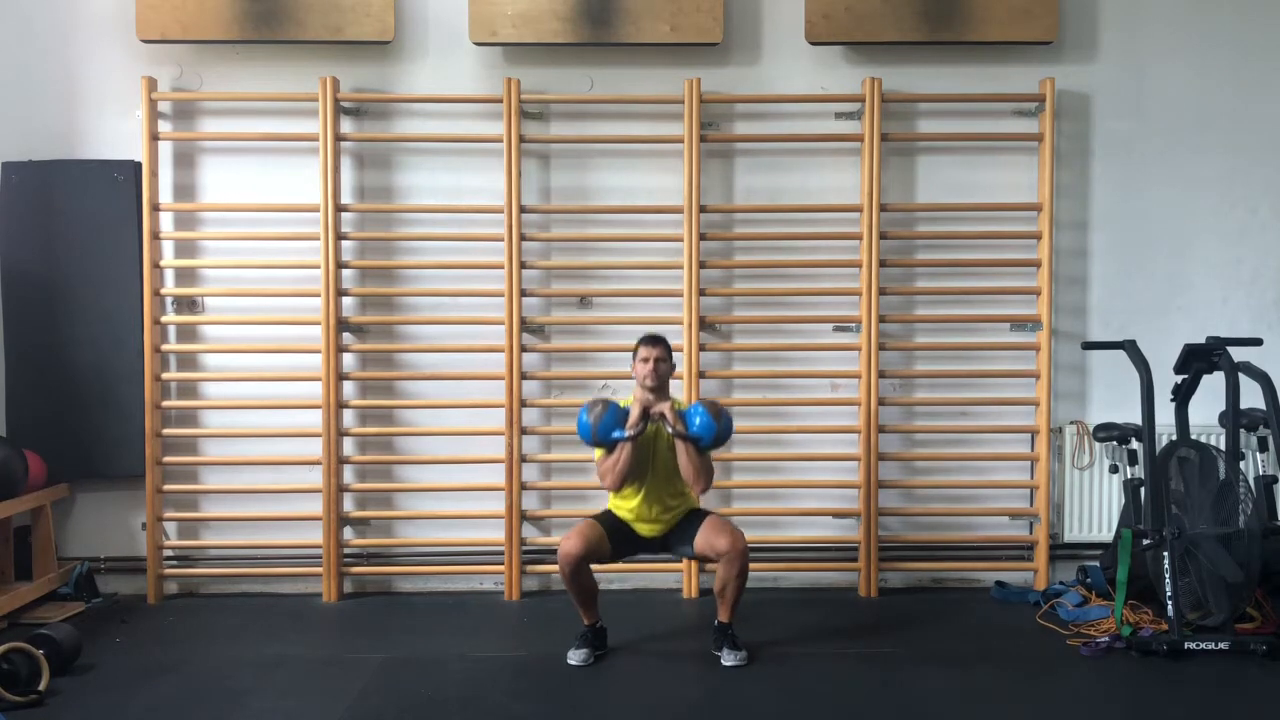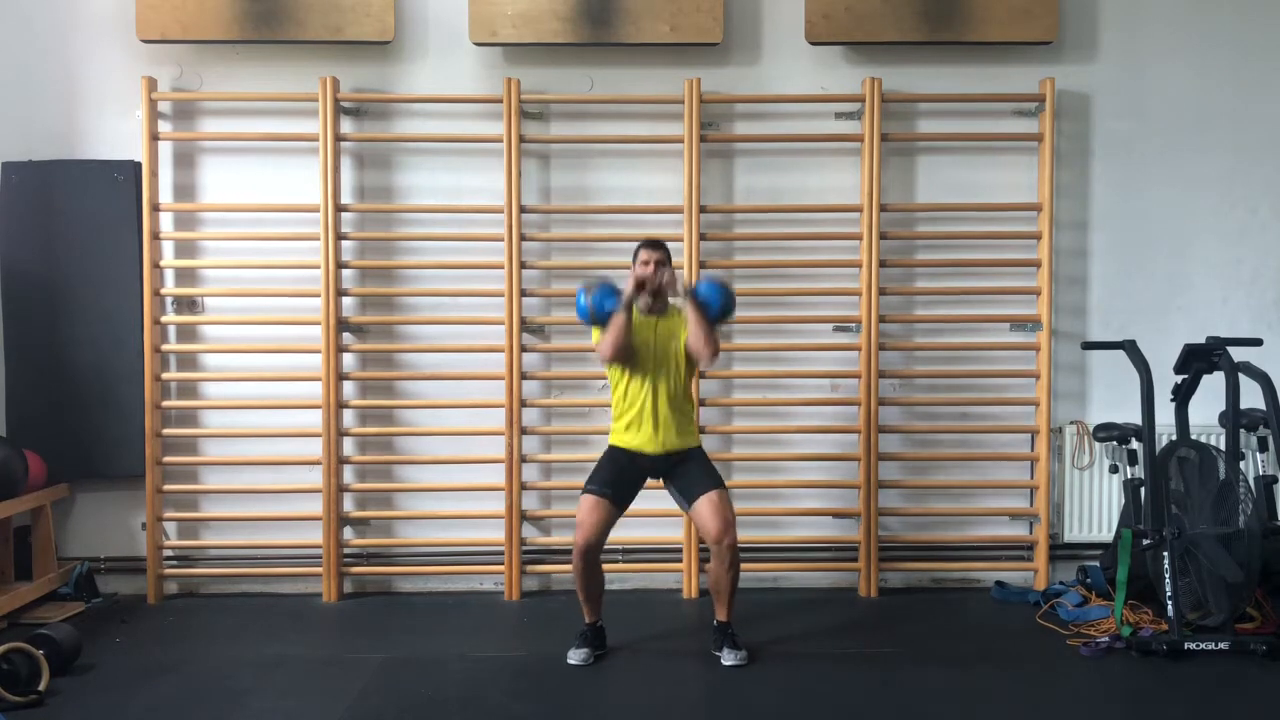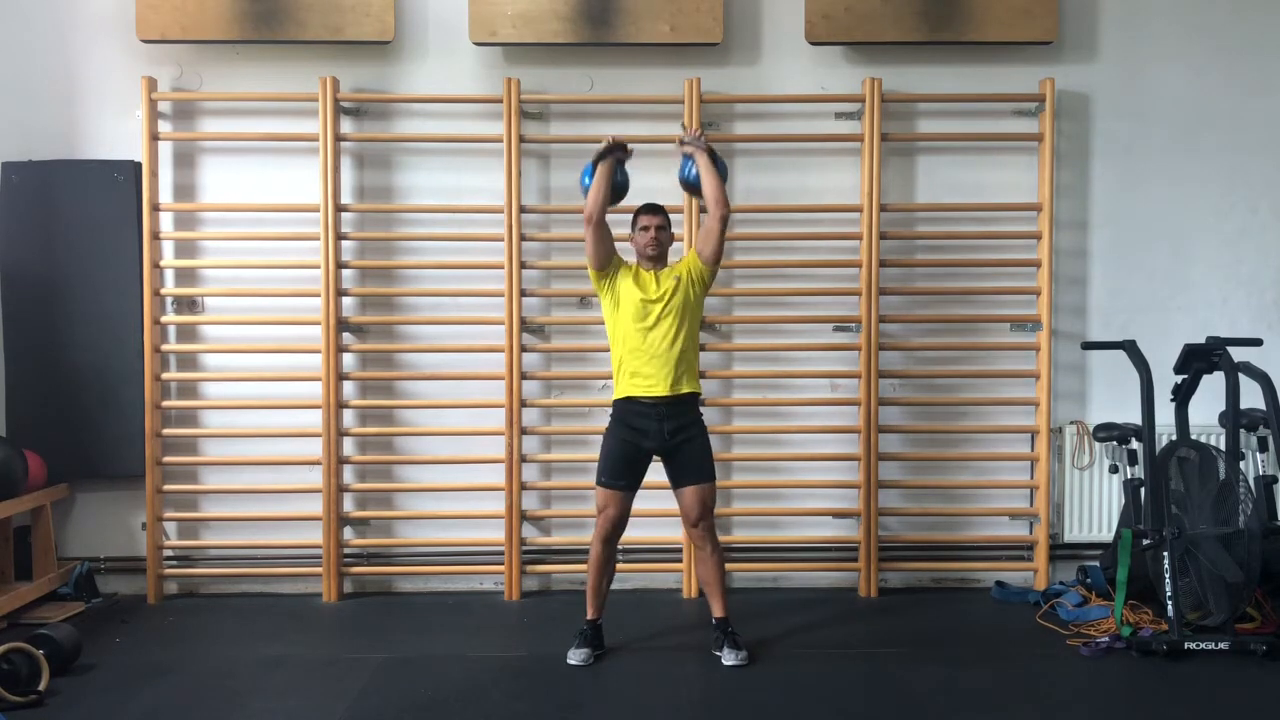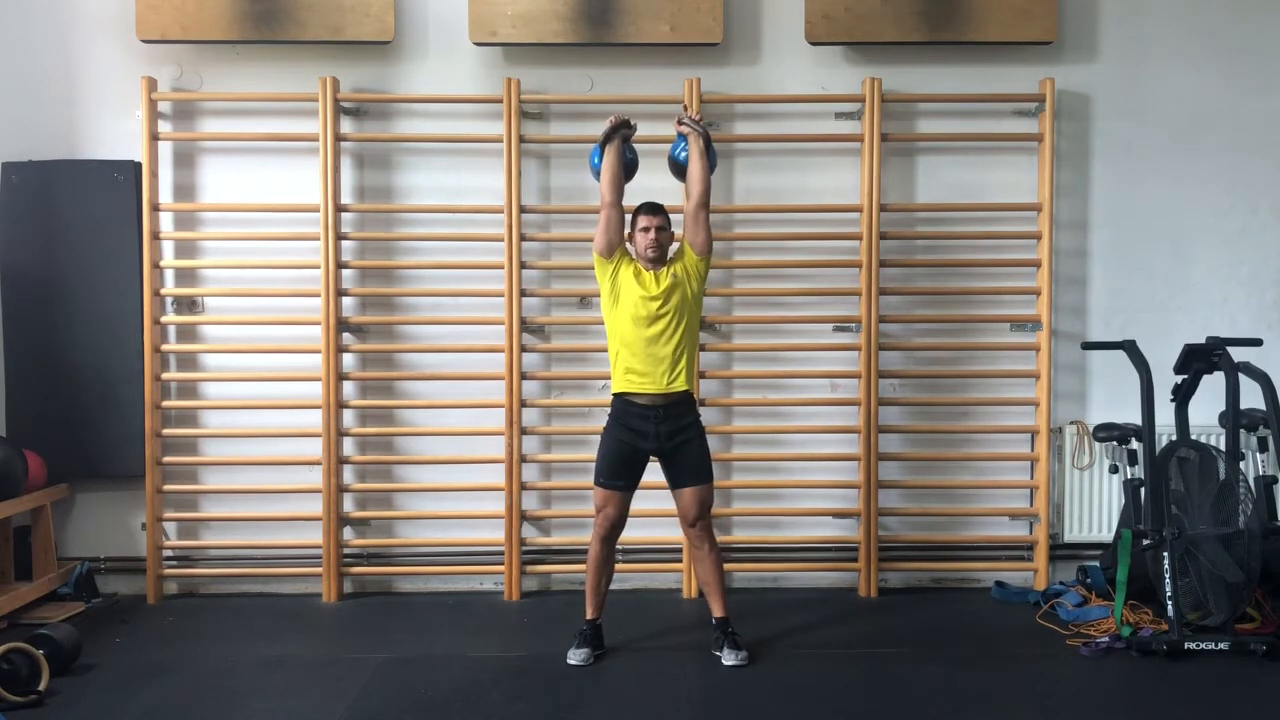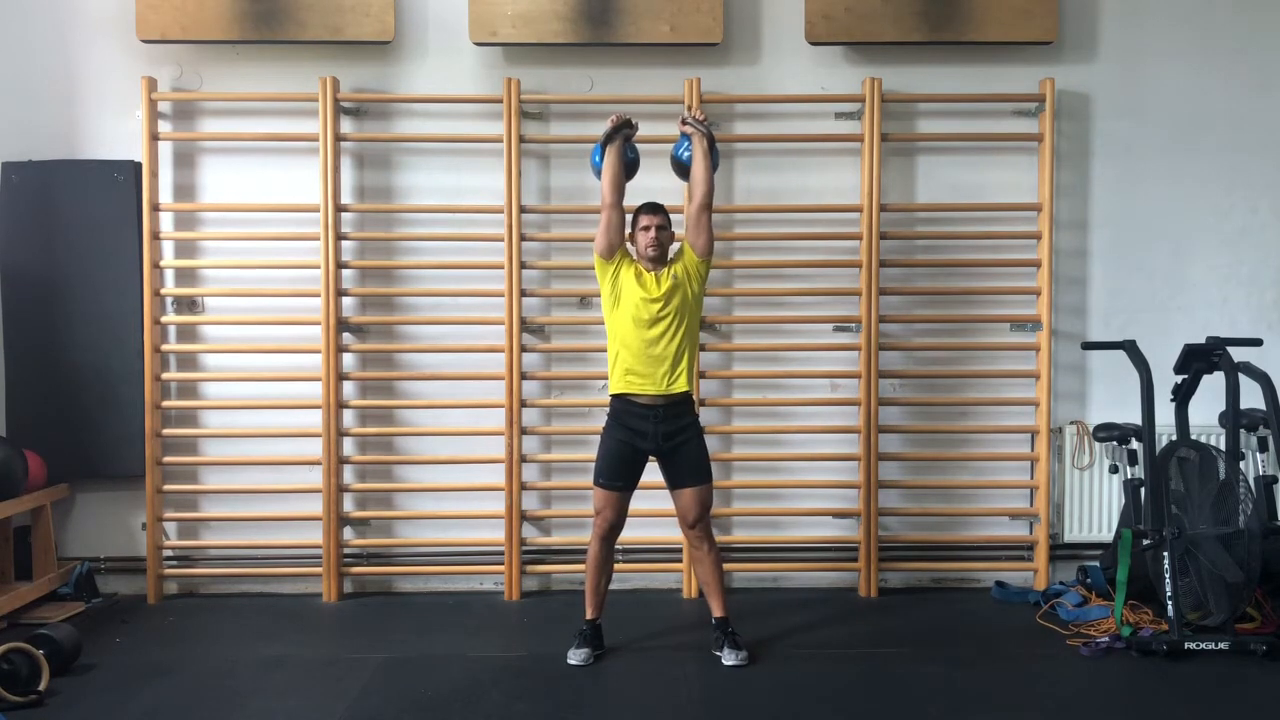
dt=0.3s
person 1, frame 1
left shoulder: (687, 419)
left elbow: (700, 484)
right elbow: (611, 482)
left wrist: (678, 428)
right wrist: (632, 427)
left hip: (678, 519)
right hip: (624, 522)
left knee: (734, 544)
right knee: (570, 550)
left ankle: (723, 629)
right ankle: (592, 629)
person 1, frame 2
left shoulder: (687, 321)
right shoulder: (615, 321)
left elbow: (708, 356)
right elbow: (609, 353)
left wrist: (686, 298)
right wrist: (628, 302)
left hip: (682, 450)
right hip: (626, 449)
left knee: (723, 536)
right knee: (585, 541)
left ankle: (723, 630)
right ankle: (592, 630)
person 1, frame 3
left shoulder: (690, 275)
right shoulder: (614, 278)
left elbow: (719, 213)
right elbow: (592, 217)
left wrist: (700, 154)
right wrist: (608, 160)
left hip: (683, 415)
right hip: (630, 414)
left knee: (701, 527)
right knee: (607, 528)
left ankle: (722, 627)
right ankle: (592, 628)
person 1, frame 4
left shoulder: (689, 272)
right shoulder: (615, 272)
left elbow: (699, 203)
right elbow: (609, 203)
left wrist: (695, 138)
right wrist: (614, 141)
left hip: (680, 415)
right hip: (627, 414)
left knee: (698, 526)
right knee: (606, 526)
left ankle: (722, 628)
right ankle: (591, 628)
person 1, frame 5
left shoulder: (690, 272)
right shoulder: (616, 273)
left elbow: (700, 204)
right elbow: (610, 204)
left wrist: (699, 138)
right wrist: (615, 141)
left hip: (679, 416)
right hip: (626, 415)
left knee: (698, 527)
right knee: (605, 527)
left ankle: (722, 627)
right ankle: (591, 628)
